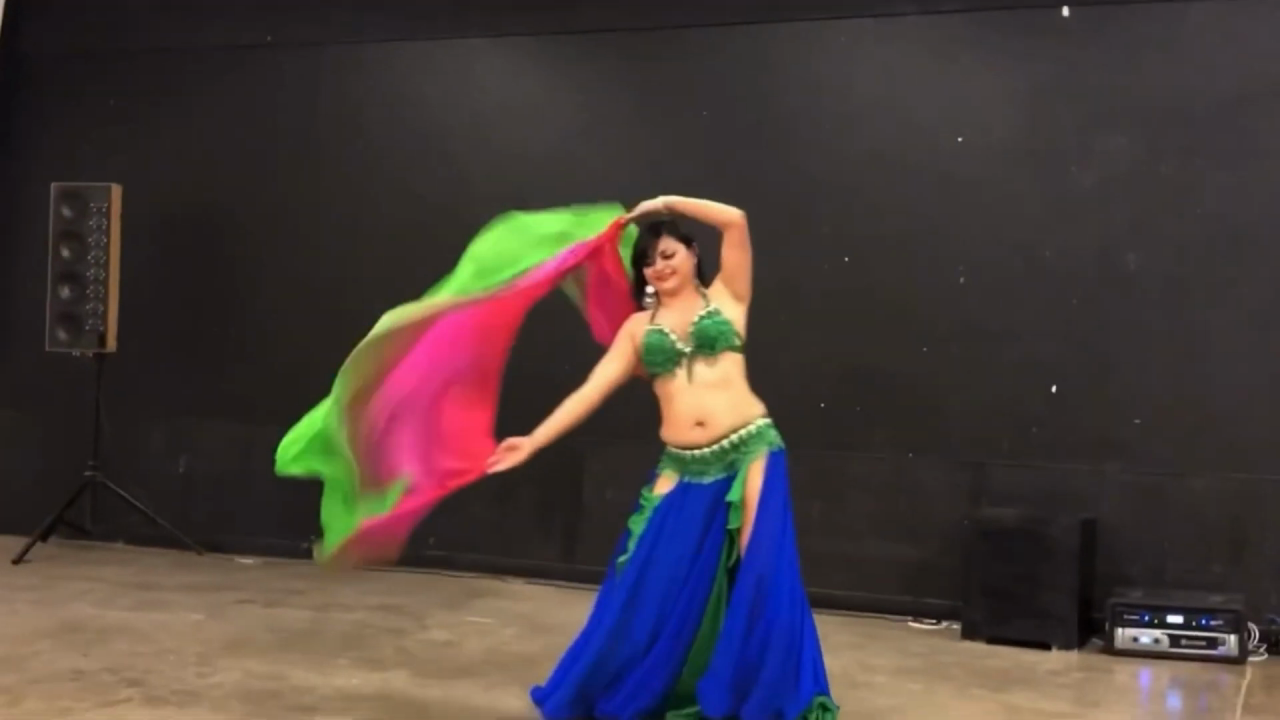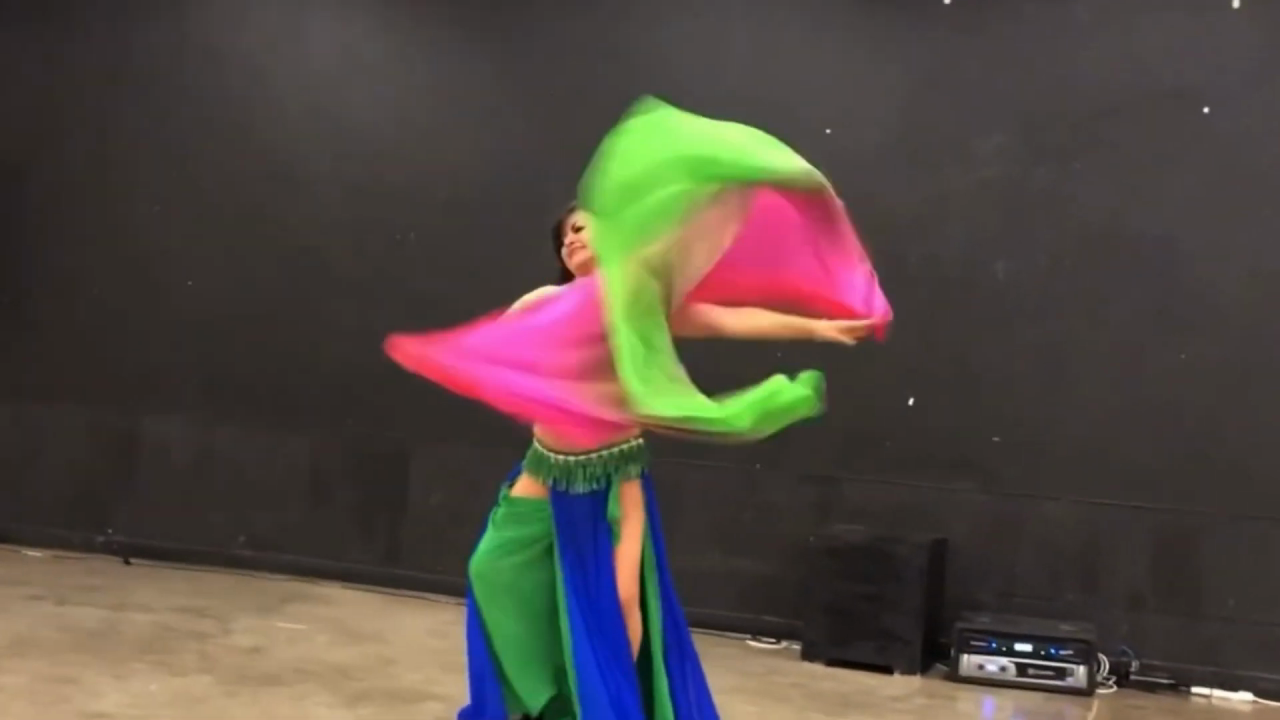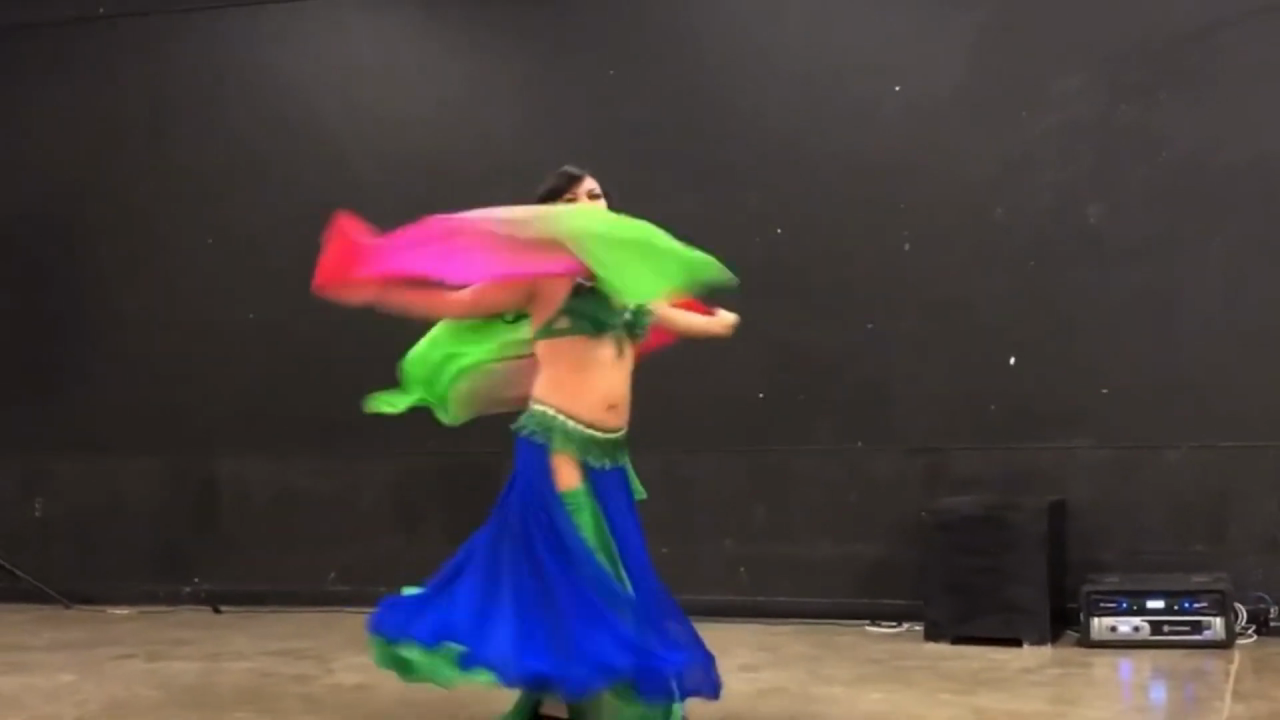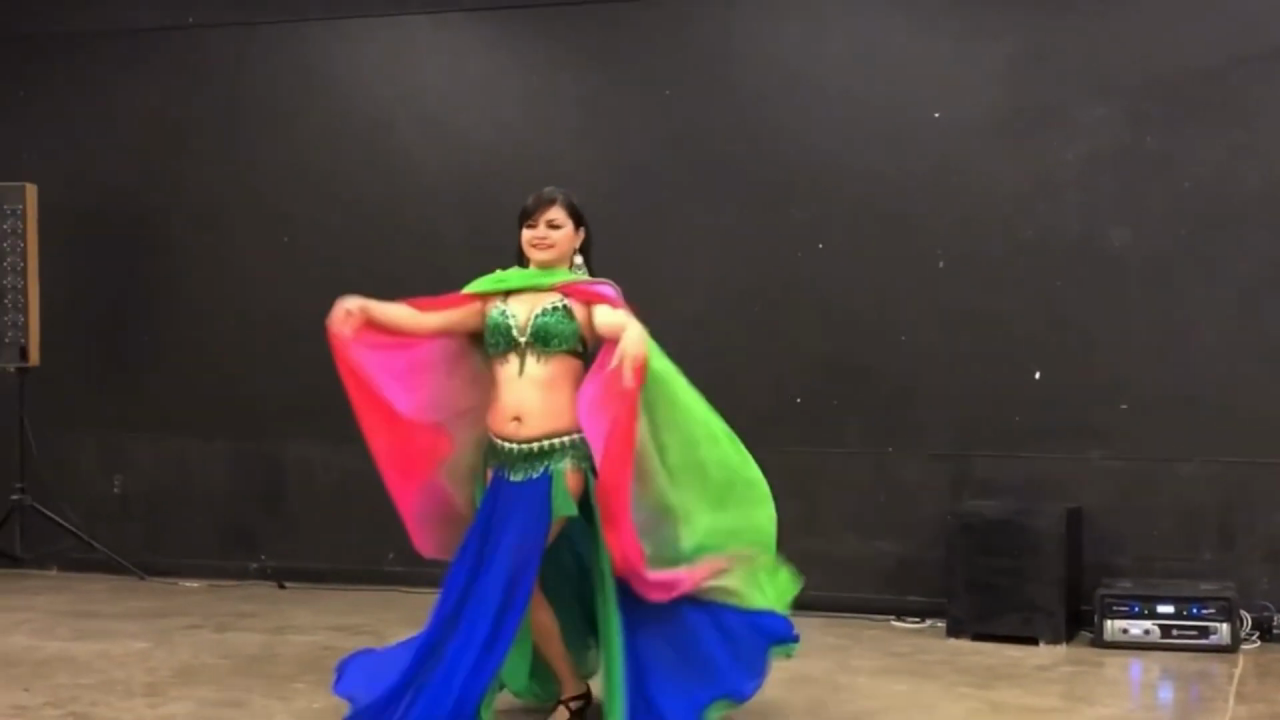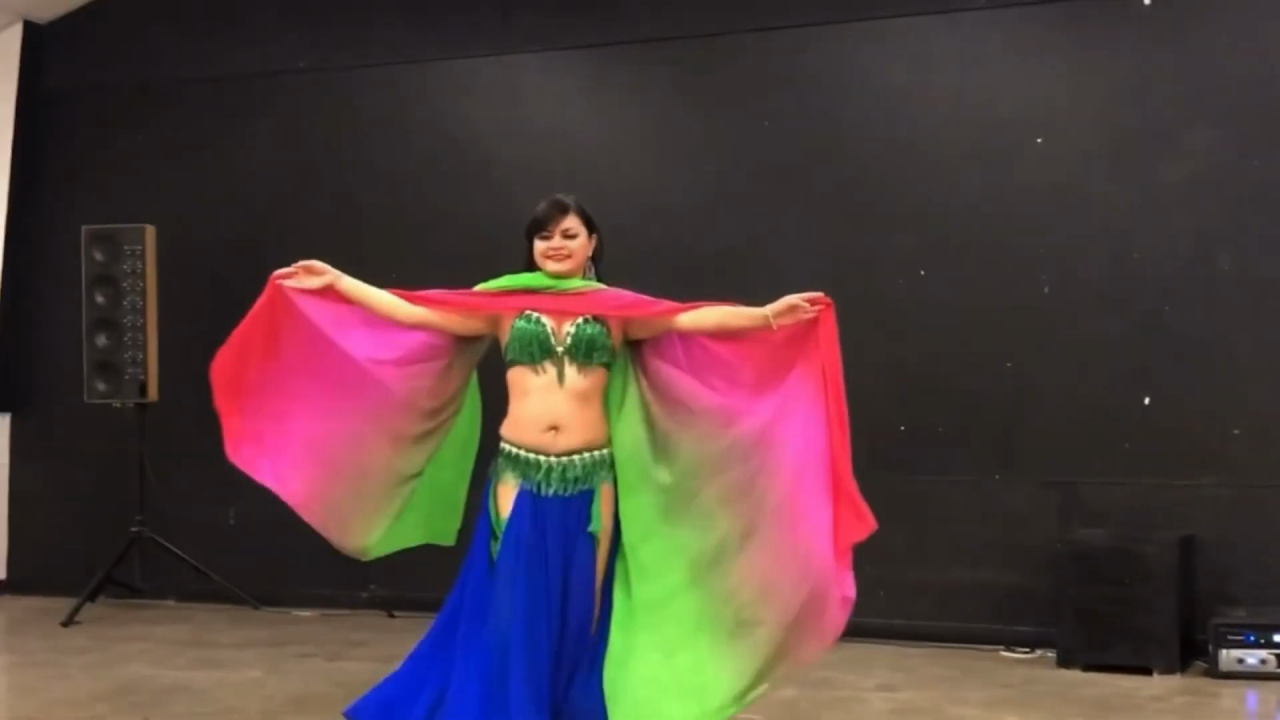
dt=1s
person 1, frame 1
left shoulder: (726, 299)
right shoulder: (639, 326)
left elbow: (736, 221)
right elbow: (591, 390)
left wrist: (669, 203)
right wrist: (532, 441)
left hip: (748, 450)
right hip: (681, 466)
left knee: (761, 572)
right knee: (648, 574)
person 1, frame 2
left shoulder: (650, 301)
right shoulder: (540, 303)
left elbow: (735, 321)
right elbow: (470, 347)
left wrist: (815, 327)
left hip: (613, 470)
right hip: (548, 468)
left knee: (622, 597)
right knee: (500, 574)
person 1, frame 3
right shoulder: (538, 274)
left elbow: (666, 315)
right elbow: (467, 303)
left wrist: (717, 323)
right wrist: (400, 293)
left hip: (606, 452)
right hip: (554, 443)
left knee: (610, 576)
right knee: (568, 572)
person 1, frame 4
left shoulder: (591, 296)
right shoulder: (495, 297)
left elbow: (623, 325)
right elbow: (425, 320)
left wrist: (634, 336)
right wrist: (368, 310)
left hip: (561, 455)
right hip: (505, 460)
left knee: (505, 579)
right knee: (525, 580)
person 1, frame 5
left shoulder: (616, 310)
right shoulder: (501, 305)
left elbow: (691, 319)
right elbow: (409, 312)
left wrist: (766, 316)
right wrist: (336, 282)
left hip: (590, 480)
right hip: (519, 476)
left knee: (579, 618)
right knee: (512, 612)
